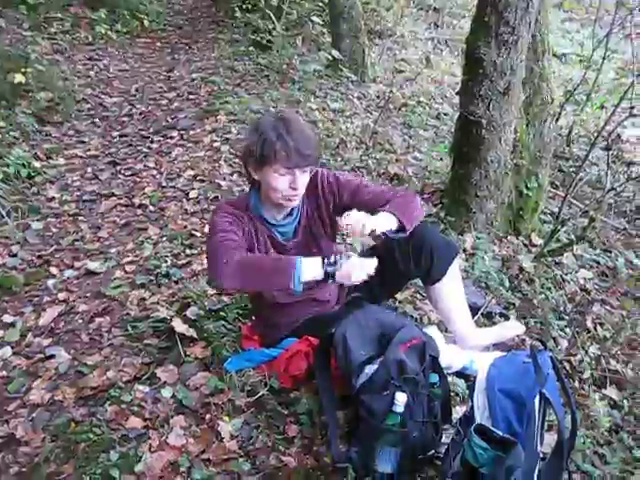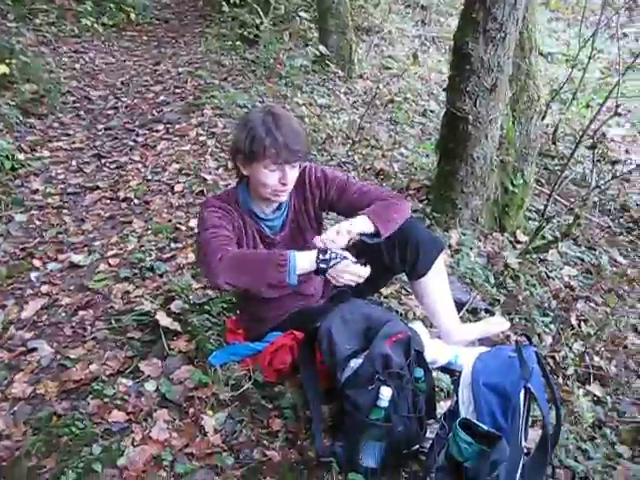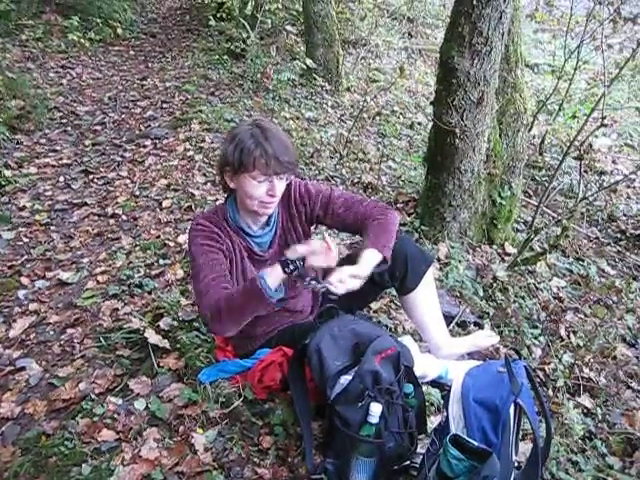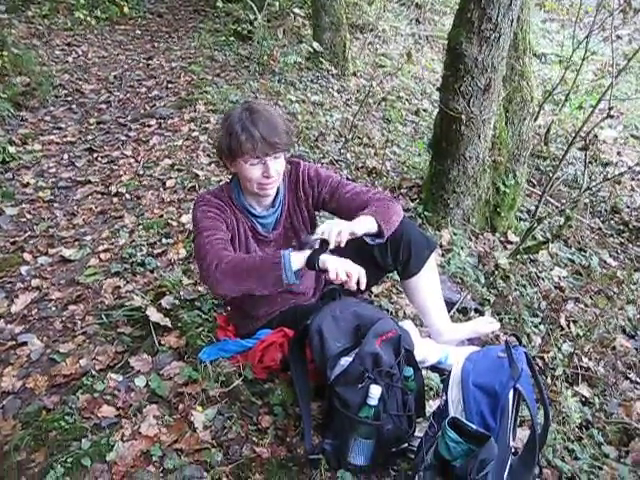
dt=0.5s
person 1, frame 1
left shoulder: (323, 186)
right shoulder: (232, 218)
left elbow: (410, 203)
right elbow: (226, 272)
left wrist: (374, 221)
right wrist: (326, 268)
left hip: (343, 291)
right hip: (295, 327)
left knee: (425, 239)
left ankle: (466, 337)
person 1, frame 2
left shoulder: (310, 180)
right shoulder: (221, 211)
left elbow: (395, 204)
right elbow: (219, 268)
left wrist: (351, 227)
right wrist: (317, 259)
left hip: (326, 287)
right hip: (279, 322)
left knee: (410, 233)
left ankle: (450, 332)
person 1, frame 3
left shoulder: (296, 196)
right shoulder: (209, 231)
left elbow: (380, 214)
right elbow: (218, 320)
left wrist: (363, 265)
right wrist: (281, 269)
left hip: (314, 302)
right hip: (269, 338)
left knee: (402, 251)
left ankle: (441, 346)
person 1, frame 4
left shoulder: (301, 177)
right shoulder: (213, 208)
left elbow: (388, 206)
right elbow: (218, 275)
left wrist: (354, 225)
right wrist: (309, 257)
left hip: (316, 283)
right hip: (270, 319)
left knee: (402, 233)
left ankle: (441, 331)
